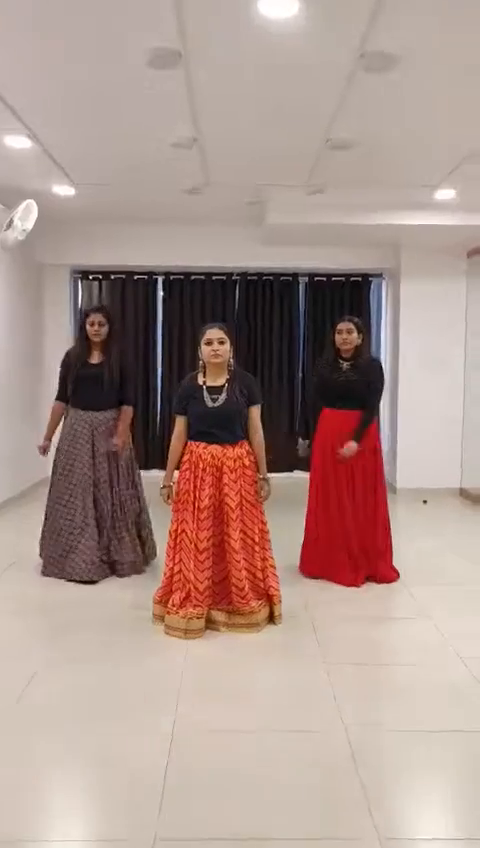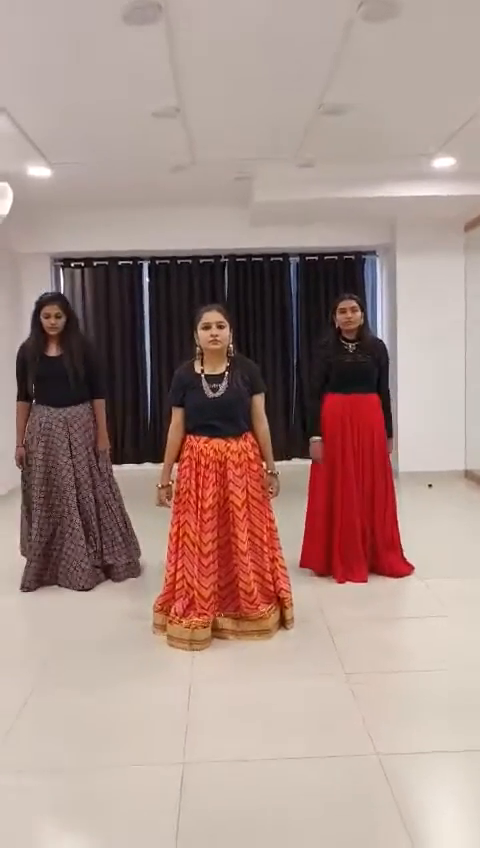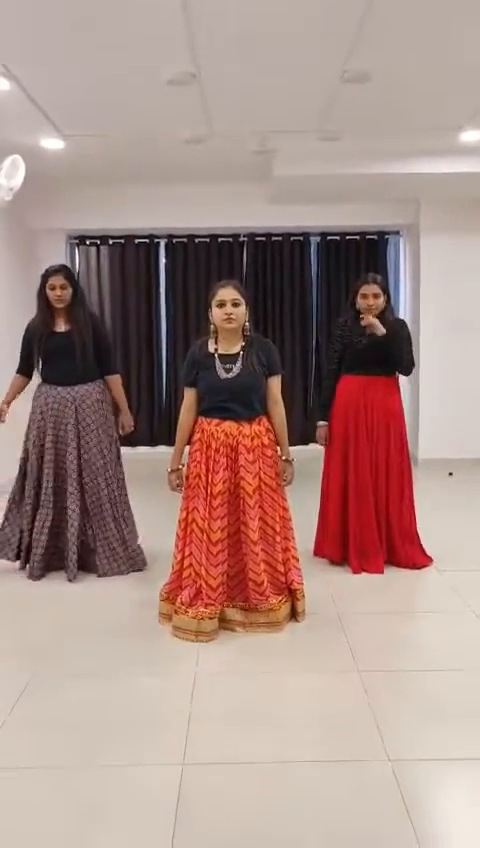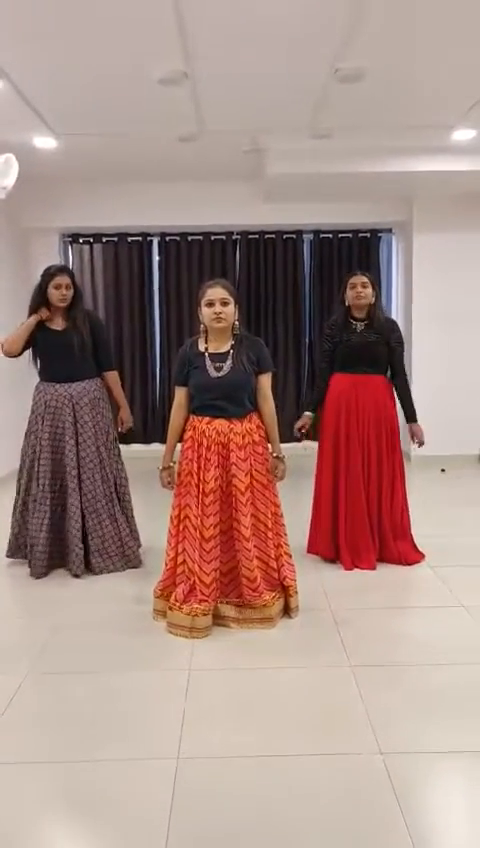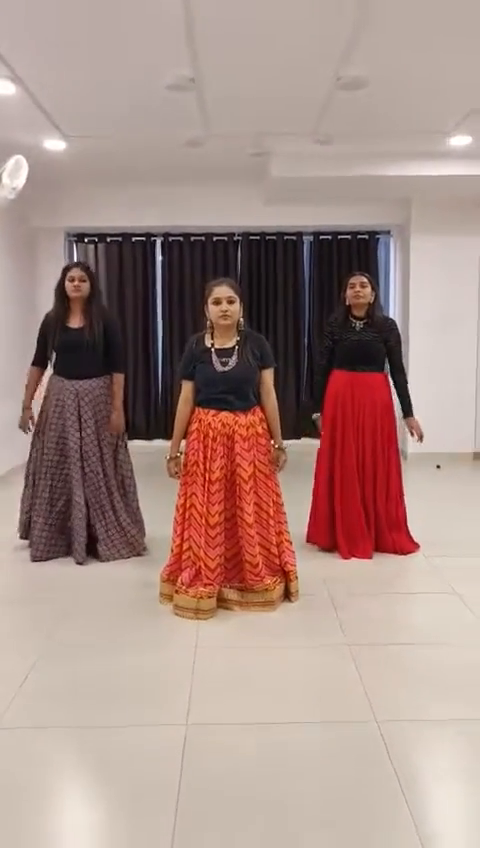
dt=1s
person 1, frame 1
left shoulder: (245, 383)
right shoulder: (188, 386)
left elbow: (255, 430)
right elbow: (179, 434)
left wrist: (263, 474)
right wrist: (167, 478)
left hip: (237, 468)
right hip: (198, 468)
left knee: (239, 536)
right knee: (197, 538)
left ankle: (240, 602)
right ankle: (193, 603)
person 1, frame 2
left shoulder: (247, 370)
right shoulder: (185, 375)
left elbow: (260, 421)
right elbow: (176, 428)
left wrist: (271, 468)
right wrist: (164, 477)
left hip: (242, 463)
right hip: (198, 465)
left knee: (245, 537)
right knee: (199, 540)
left ankle: (248, 607)
right ankle: (197, 611)
person 1, frame 3
left shoulder: (263, 349)
right shoulder: (198, 354)
left elbow: (275, 403)
right elbow: (188, 409)
left wrist: (285, 454)
right wrist: (175, 461)
left hip: (255, 448)
right hip: (210, 448)
left knee: (256, 525)
right knee: (210, 527)
left ankle: (260, 598)
right ankle: (206, 602)
person 1, frame 4
left shoulder: (253, 348)
right shoulder: (188, 353)
left elbow: (266, 401)
right elbow: (179, 407)
left wrist: (277, 451)
right wrist: (166, 460)
left hip: (246, 445)
right hip: (201, 446)
left knee: (249, 522)
right knee: (201, 524)
left ankle: (252, 593)
right ankle: (199, 597)
person 1, frame 5
left shoulder: (256, 344)
right shoulder: (195, 348)
left elbow: (268, 395)
right elbow: (185, 401)
left wrist: (278, 442)
right wrist: (173, 450)
left hip: (249, 436)
right hip: (207, 437)
left knee: (251, 510)
right knee: (207, 512)
left ankle: (254, 579)
right ankle: (203, 581)
person 2, frame 1
left shoulder: (119, 359)
right shoulder: (73, 357)
left elbow: (128, 401)
right elbow: (62, 398)
left wrist: (121, 433)
right wrist: (48, 435)
left hip: (109, 428)
right hip: (77, 429)
left knee: (112, 494)
right knee: (73, 494)
left ankle: (116, 554)
right ankle: (71, 557)
person 2, frame 2
left shoulder: (81, 347)
right shoulder: (28, 351)
left elbow: (98, 392)
right elbow: (23, 397)
left wrist: (102, 434)
right wrist: (20, 441)
left hip: (81, 425)
right hip: (44, 429)
left knee: (90, 495)
right knee: (48, 499)
left ankle: (99, 560)
right ankle: (49, 564)
person 2, frame 3
left shoulder: (90, 323)
right shoulder: (36, 328)
left elbow: (109, 369)
left wrist: (124, 409)
left hip: (90, 405)
right hip: (51, 407)
left knee: (94, 479)
right knee: (50, 481)
left ankle: (101, 551)
right ankle: (49, 551)
person 2, frame 4
left shoulder: (88, 321)
right shoulder: (36, 327)
left elbow: (107, 365)
left wrist: (123, 405)
right wrist: (35, 318)
left hip: (89, 402)
right hip: (51, 405)
left knee: (93, 475)
right knee: (50, 477)
left ankle: (102, 547)
right ankle: (48, 547)
person 2, frame 5
left shoulder: (103, 320)
right shoulder: (52, 320)
left elbow: (117, 367)
right elbow: (39, 364)
left wrist: (118, 408)
right wrist: (26, 404)
left hip: (96, 398)
right hip: (60, 398)
left knee: (99, 470)
right knee: (56, 469)
left ankle: (108, 535)
right ankle: (54, 536)
person 3, frame 1
left shoulder: (372, 365)
right shoulder: (325, 365)
left elbow: (372, 407)
right elbow: (316, 404)
left wrist: (355, 440)
left hip: (363, 435)
right hip: (329, 434)
left knee: (365, 500)
right knee: (330, 499)
left ankle: (370, 562)
right ankle: (332, 561)
person 3, frame 2
left shoulder: (376, 347)
right shoulder: (326, 348)
left elbow: (383, 391)
right elbow: (315, 394)
left wrist: (389, 433)
right wrist: (315, 435)
left hip: (370, 422)
right hip: (334, 422)
left knee: (372, 490)
right knee: (336, 491)
left ankle: (380, 556)
right ankle: (338, 557)
person 3, frame 3
left shoulder: (397, 327)
right shoulder: (344, 328)
left elbow: (407, 367)
right elbow: (331, 374)
left wrist: (382, 333)
right wrist: (323, 418)
left hip: (385, 407)
right hip: (348, 407)
left knee: (388, 477)
right knee: (349, 478)
left ankle: (395, 546)
right ankle: (351, 546)
person 3, frame 4
left shoulder: (388, 327)
right shoulder: (334, 327)
left elbow: (399, 373)
right elbow: (324, 373)
left wrist: (411, 418)
right wrist: (310, 412)
left hip: (377, 404)
right hip: (340, 403)
left knee: (380, 475)
right knee: (342, 475)
left ankle: (387, 543)
right ankle: (343, 543)
person 3, frame 5
left shoulder: (387, 326)
right shoulder: (335, 325)
left elbow: (397, 370)
right elbow: (324, 369)
left wrist: (409, 414)
right wrist: (318, 410)
left hip: (376, 400)
right hip: (340, 399)
left knee: (378, 467)
right knee: (341, 467)
left ankle: (384, 534)
right ankle: (344, 534)
